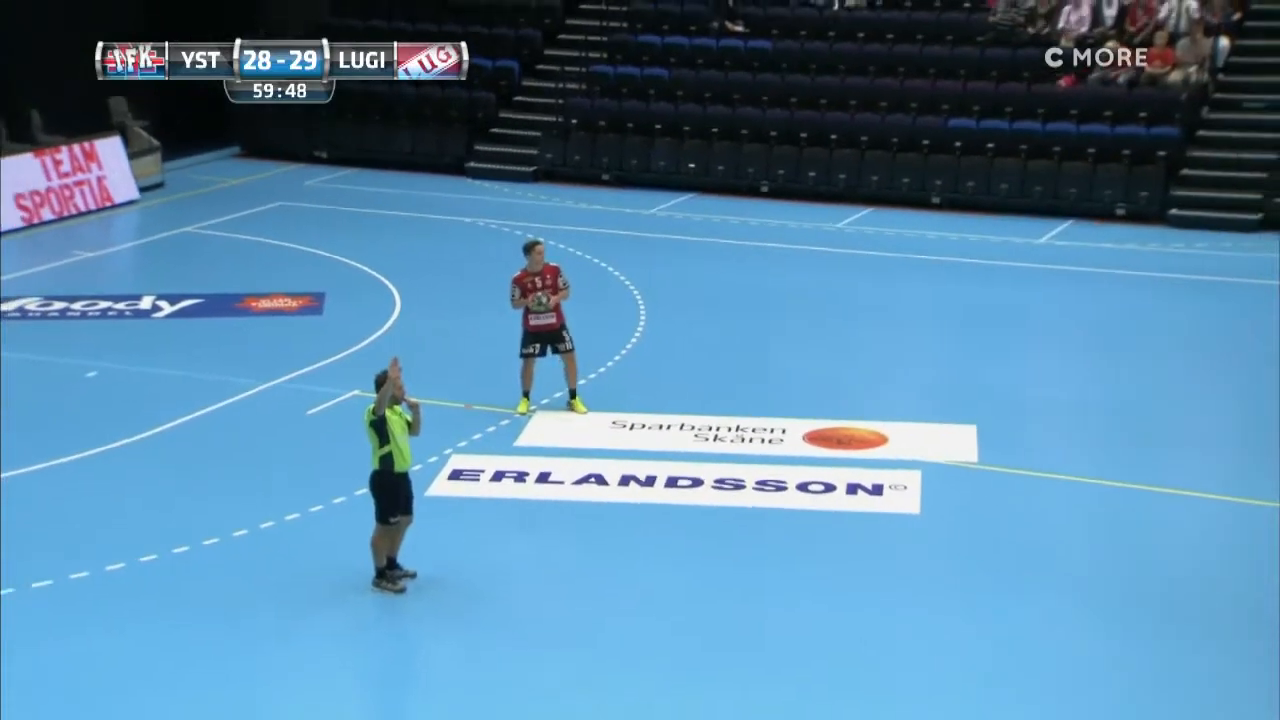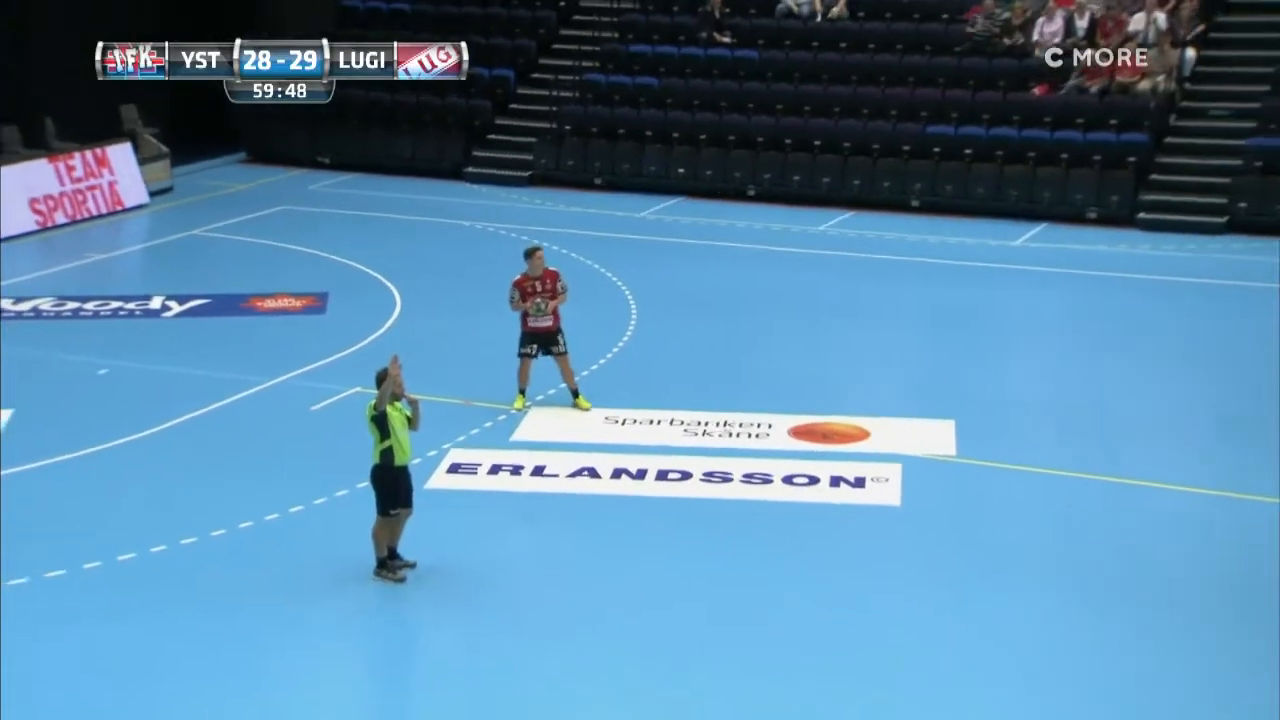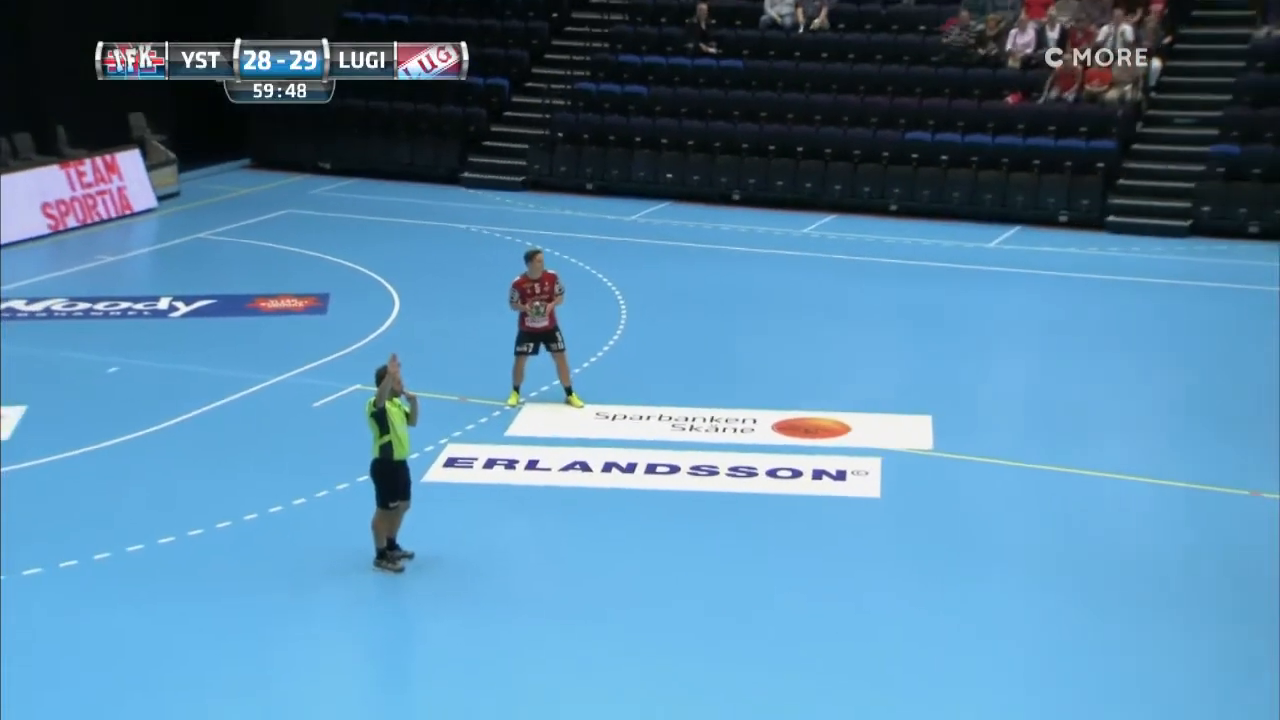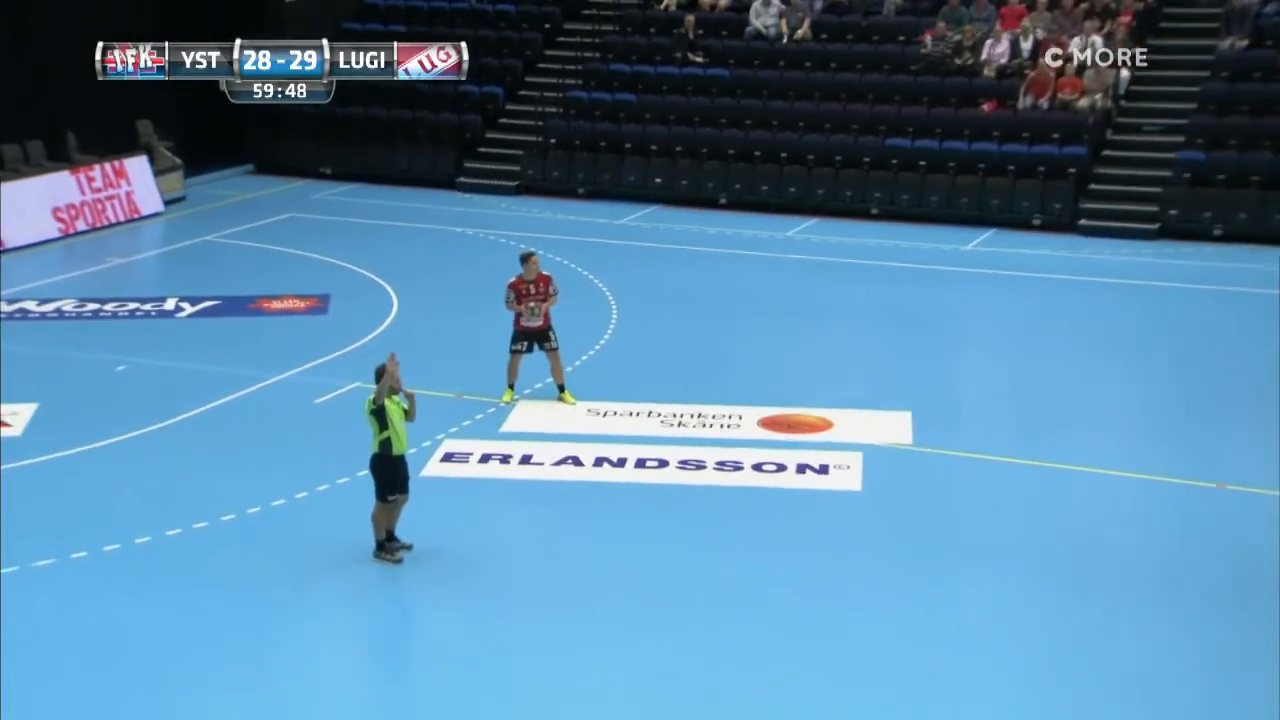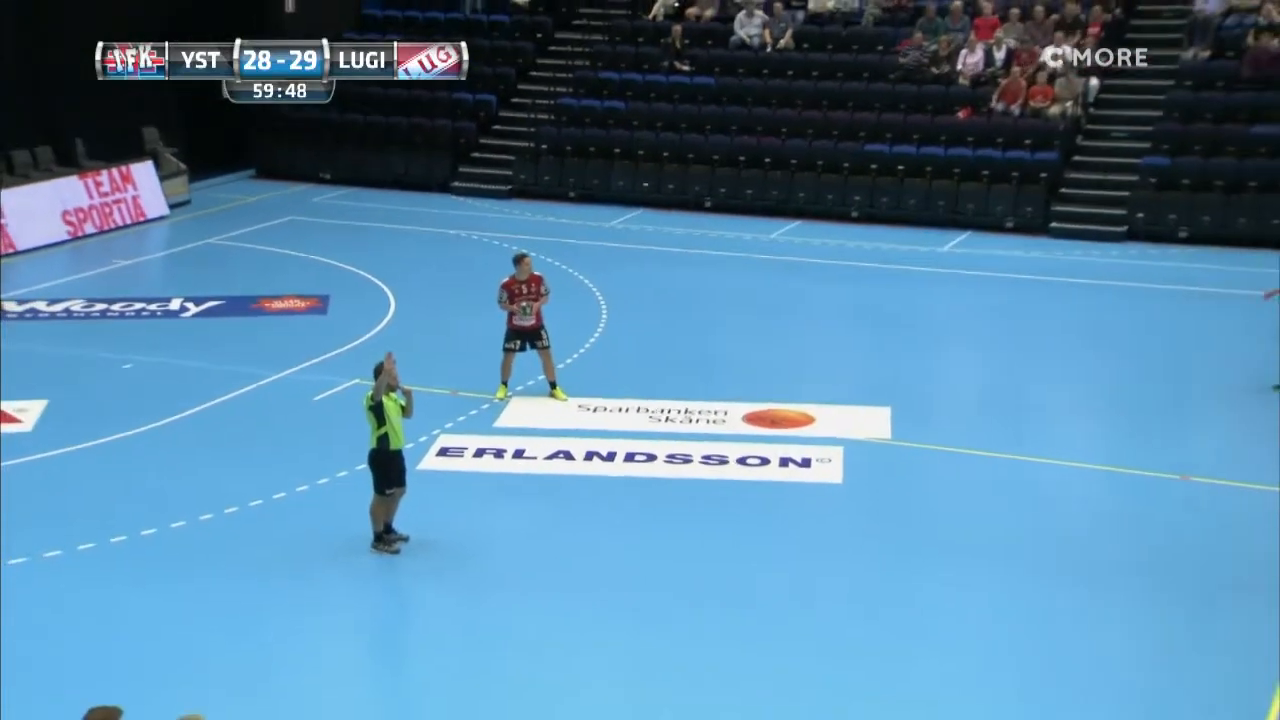
dt=0.2s
person 1, frame 1
left shoulder: (397, 410)
right shoulder: (376, 414)
left elbow: (414, 431)
right elbow: (380, 404)
left wrist: (416, 411)
right wrist: (390, 381)
left hip: (401, 475)
right hip: (385, 478)
left knee: (404, 521)
right knee: (385, 527)
left ankle: (391, 566)
right ankle: (380, 576)
person 1, frame 2
left shoulder: (398, 407)
right shoulder: (377, 409)
left elbow: (414, 426)
right elbow: (381, 400)
left wrist: (415, 407)
right wrist: (390, 378)
left hip: (401, 469)
right hip: (386, 471)
left knee: (404, 513)
right knee: (385, 519)
left ankle: (392, 556)
right ankle: (381, 566)
person 1, frame 3
left shoulder: (397, 402)
right shoulder: (377, 406)
left elbow: (412, 422)
right elbow: (380, 396)
left wrist: (413, 403)
right wrist: (389, 375)
left hip: (400, 463)
right hip: (385, 465)
left knee: (402, 506)
right knee: (385, 511)
left ankle: (391, 546)
right ankle: (381, 556)
person 1, frame 4
left shoulder: (395, 400)
right shoulder: (376, 403)
left elbow: (410, 418)
right elbow: (379, 394)
left wrist: (411, 400)
right wrist: (388, 373)
left hip: (398, 457)
right hip: (384, 460)
left knee: (401, 499)
right knee: (383, 504)
left ankle: (390, 538)
right ankle: (380, 548)
person 1, frame 5
left shoulder: (393, 397)
right shoulder: (374, 399)
left elbow: (408, 414)
right elbow: (377, 391)
left wrist: (409, 397)
right wrist: (385, 371)
left hip: (396, 452)
right hip: (382, 455)
left knee: (398, 492)
right knee: (381, 497)
left ankle: (388, 530)
right ankle: (378, 539)
person 2, frame 1
left shoulder: (554, 270)
right shoulder: (519, 279)
left elbow: (566, 292)
right elbow: (514, 304)
left wrist: (555, 298)
right wrist: (527, 302)
left hip: (556, 324)
right hip: (532, 328)
left knee: (570, 358)
right knee: (528, 362)
left ankle: (573, 399)
right ankle: (525, 399)
person 2, frame 2
left shoulder: (553, 274)
right shoulder: (519, 282)
left elbow: (564, 295)
right elbow: (513, 305)
left wrist: (553, 303)
right wrist: (525, 306)
left hip: (552, 327)
right hip: (530, 329)
left knee: (563, 361)
right knee: (525, 362)
left ankle: (577, 397)
right ankle: (521, 396)
person 2, frame 3
left shoulder: (551, 277)
right shoulder: (518, 283)
left elbow: (560, 297)
right elbow: (513, 305)
left wrist: (551, 305)
right wrist: (524, 308)
left hip: (549, 326)
right hip: (527, 329)
left knee: (561, 358)
right knee: (520, 360)
left ankle: (570, 394)
right ankle: (515, 393)
person 2, frame 4
left shoulder: (546, 278)
right shoulder: (514, 284)
left elbow: (554, 297)
right elbow: (508, 305)
left wrist: (546, 305)
right wrist: (520, 308)
left hip: (544, 326)
right hip: (522, 328)
left knee: (554, 356)
right knee: (515, 358)
left ankle: (562, 392)
right ankle: (510, 390)
person 2, frame 5
left shoulder: (538, 278)
right shoulder: (507, 284)
left elbow: (546, 296)
right elbow: (501, 304)
left wrist: (537, 304)
right wrist: (512, 308)
left hip: (536, 325)
right hip: (515, 327)
left knee: (546, 355)
right knee: (508, 356)
left ankle: (554, 388)
right ankle: (503, 386)
